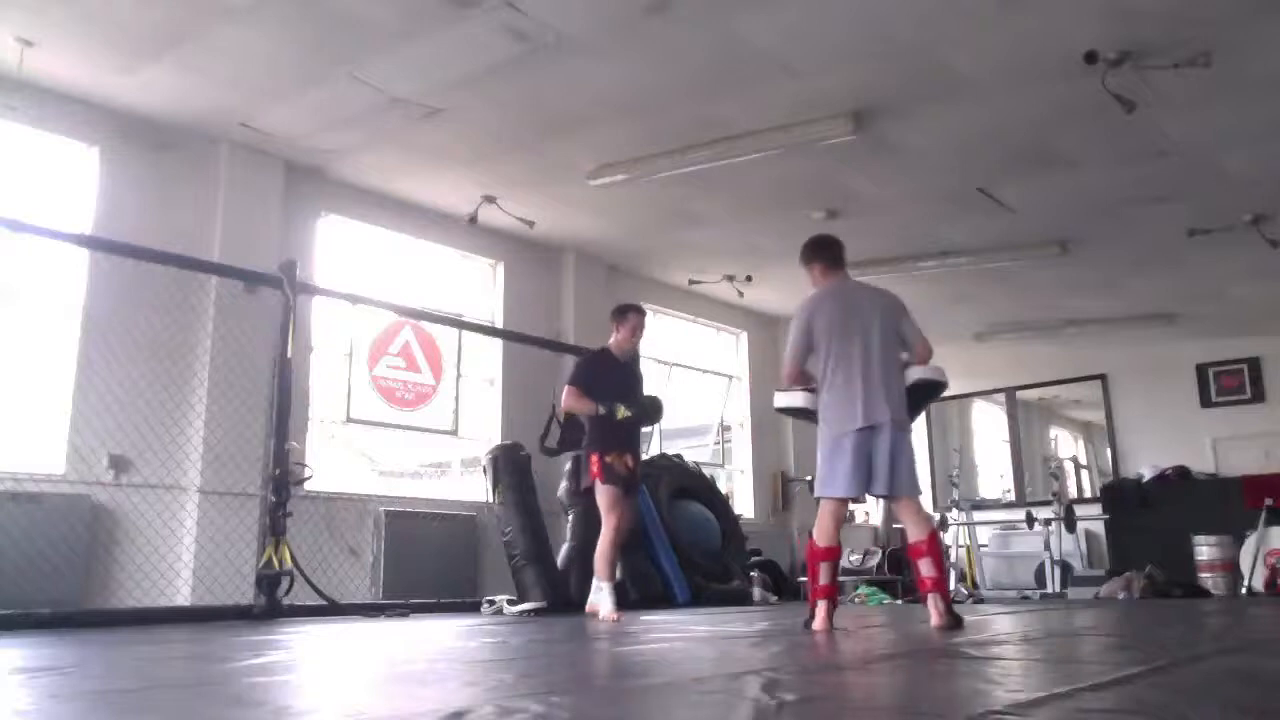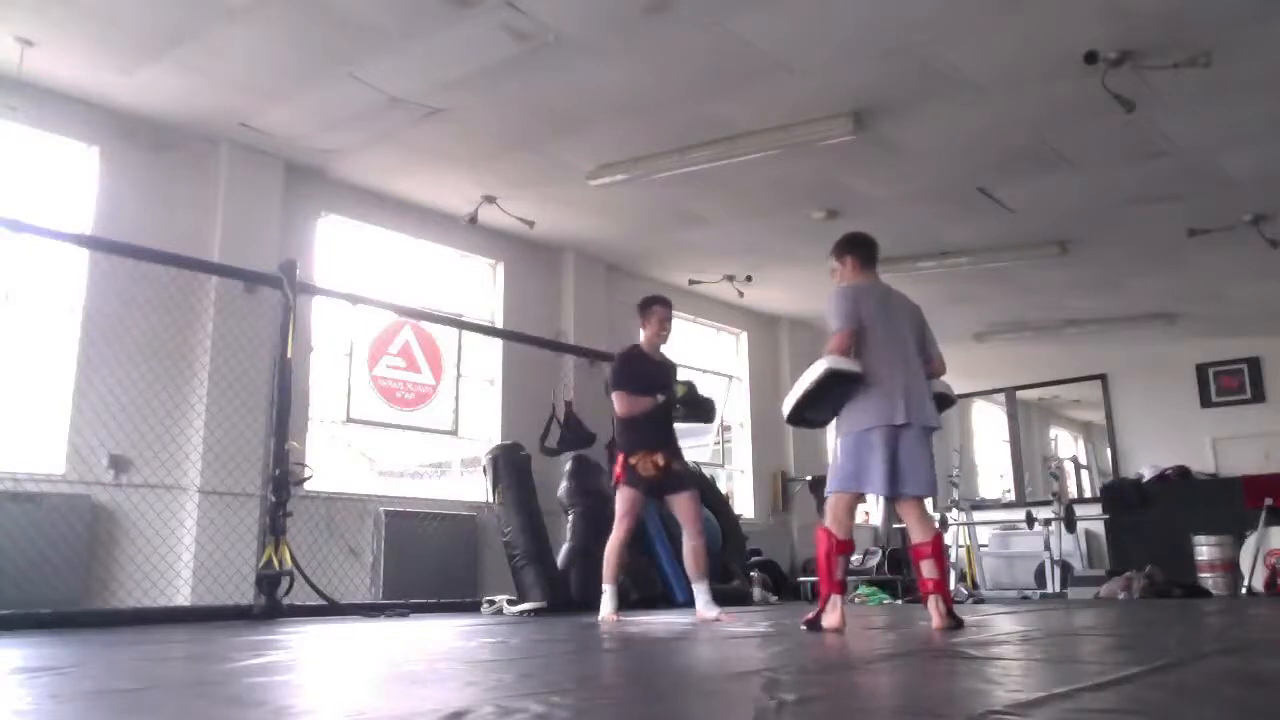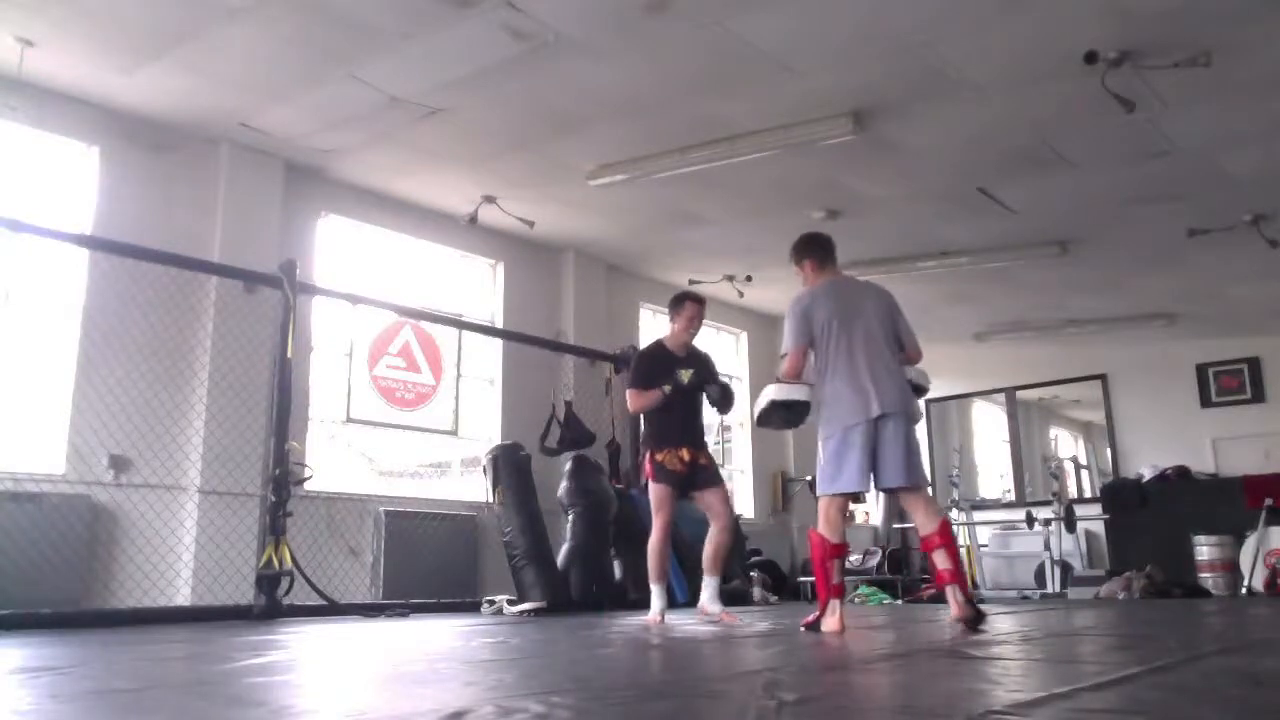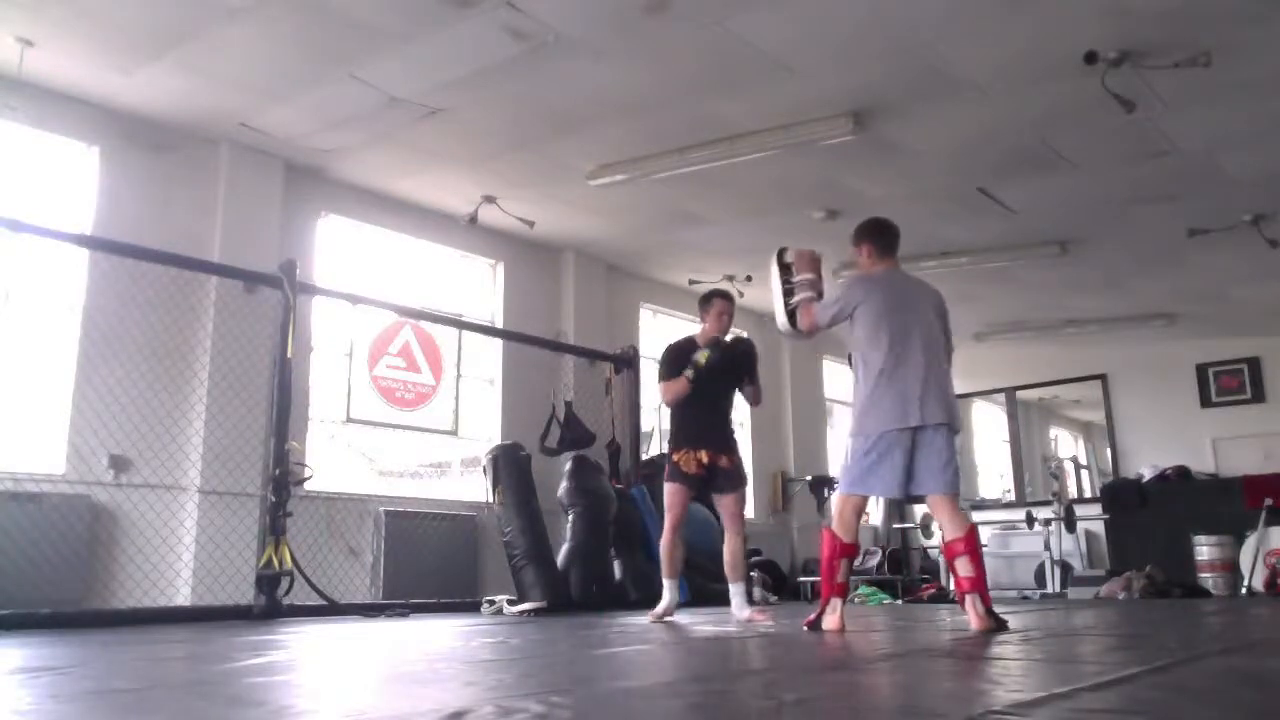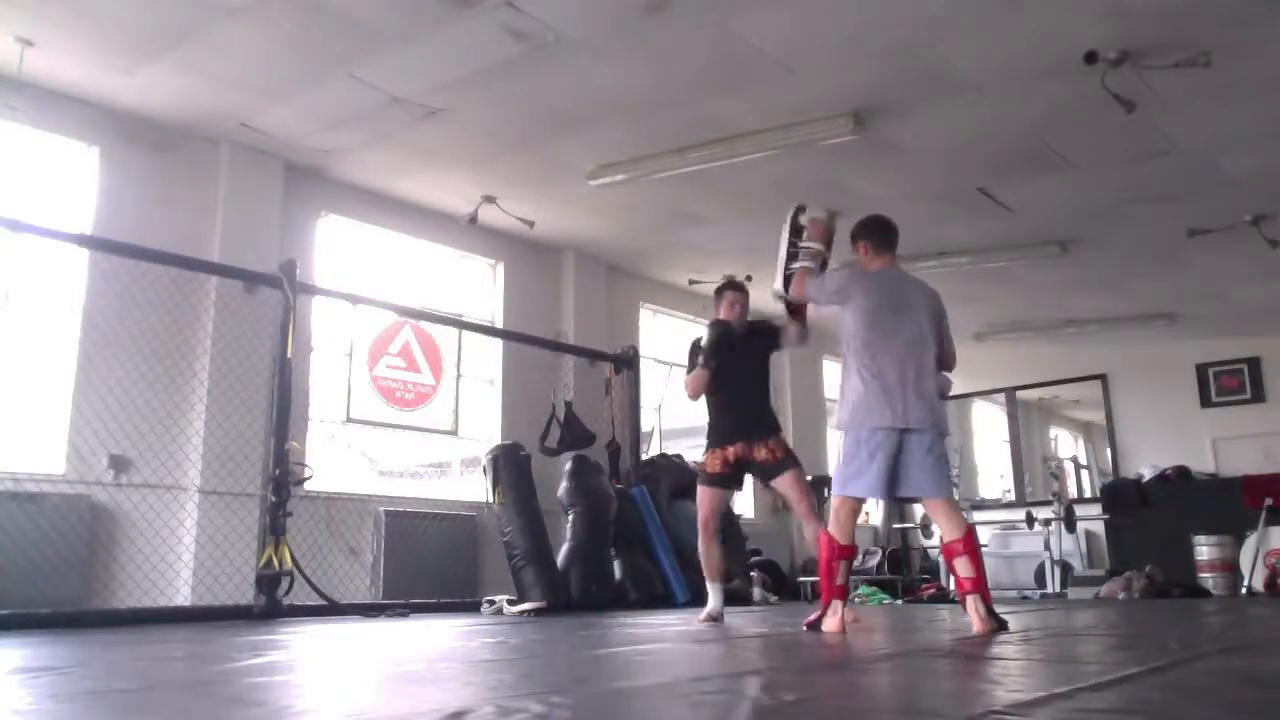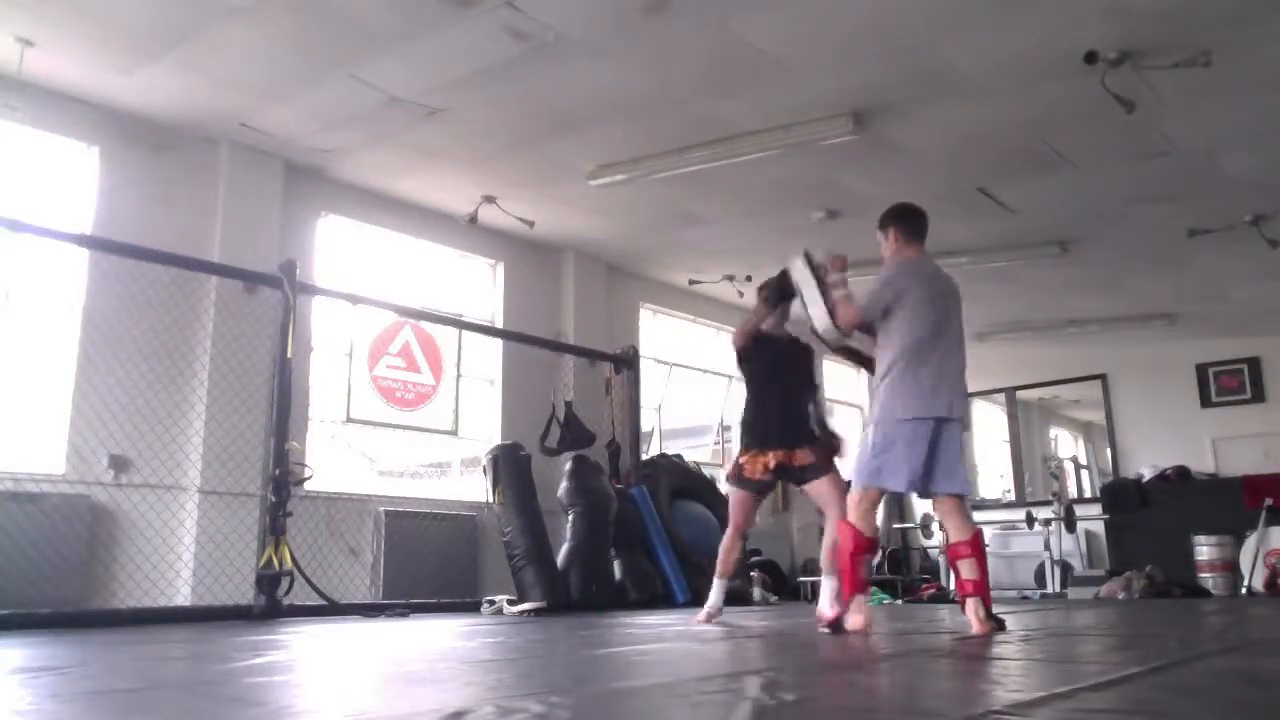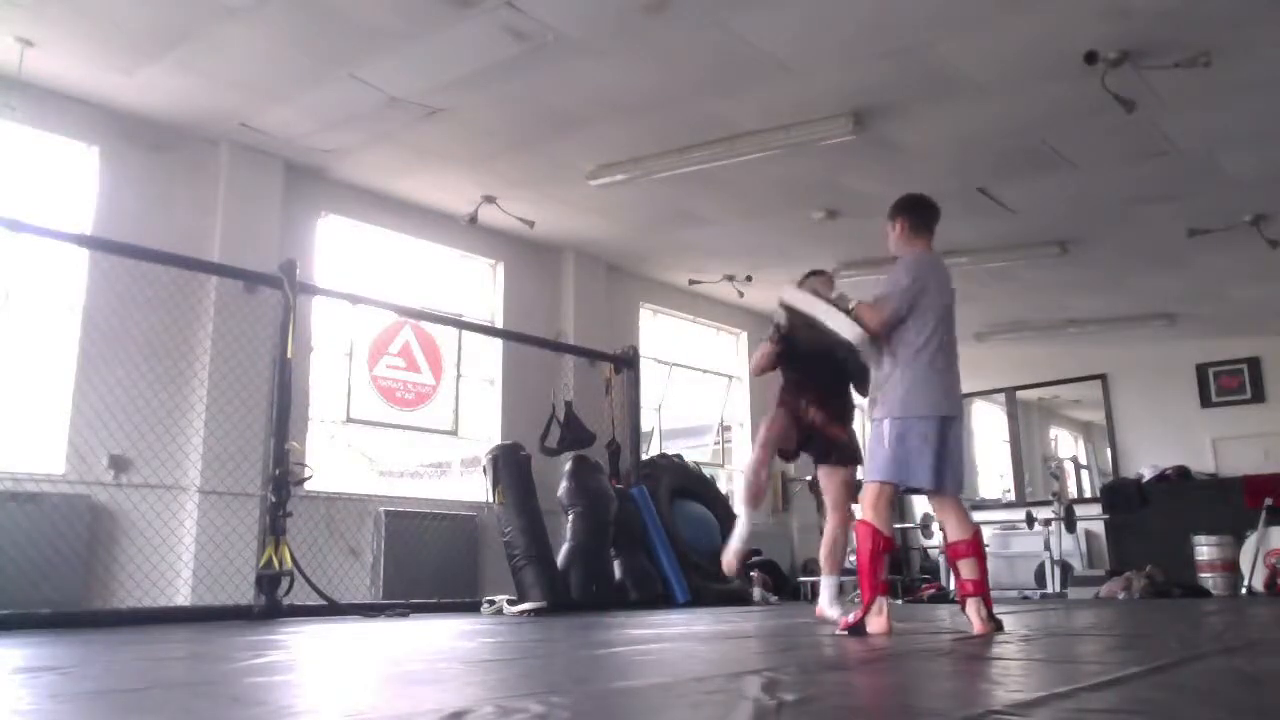
dt=0.5s
person 1, frame 1
left shoulder: (811, 307)
right shoulder: (887, 299)
left elbow: (791, 375)
right elbow: (923, 353)
left hip: (840, 419)
right hip: (889, 414)
left knee: (829, 511)
right knee: (908, 506)
left ankle: (821, 608)
right ankle: (938, 604)
person 1, frame 2
left shoulder: (847, 294)
right shoulder: (909, 306)
left elbow: (842, 342)
right elbow: (937, 367)
left hip: (865, 414)
right hip: (913, 414)
left knee: (839, 506)
right knee: (913, 508)
left ankle: (832, 605)
right ankle: (939, 605)
person 1, frame 3
left shoulder: (806, 302)
right shoulder: (879, 294)
left elbow: (793, 369)
right elbow: (913, 354)
left hip: (843, 413)
right hip: (892, 406)
left knee: (831, 507)
right knee: (917, 499)
left ankle: (830, 609)
right ankle: (958, 596)
person 1, frame 4
left shoulder: (858, 287)
right shoulder: (931, 294)
left elbow: (806, 323)
left wrist: (806, 276)
left hip: (880, 416)
right hip: (933, 413)
left knee: (847, 507)
right knee: (946, 505)
left ankle: (831, 608)
right ankle: (977, 605)
person 1, frame 5
left shoulder: (852, 280)
right shoulder: (927, 294)
left elbow: (797, 291)
right elbow: (948, 361)
left wrist: (814, 243)
left hip: (868, 418)
right hip: (922, 416)
left knee: (843, 509)
right knee: (943, 507)
left ankle: (833, 609)
right ankle: (979, 606)
person 1, frame 6
left shoulder: (898, 273)
right shoulder: (946, 283)
left elbow: (847, 322)
left wrist: (835, 280)
right wrist: (879, 329)
left hip: (902, 407)
right hip: (946, 407)
left knee: (862, 499)
right knee: (952, 506)
left ankle: (854, 604)
right ankle: (978, 607)
person 1, frame 7
left shoulder: (912, 266)
right shoulder: (937, 272)
left elbow: (874, 320)
left wrist: (843, 306)
right wrist: (861, 311)
left hip: (906, 402)
right hip: (941, 403)
left knee: (876, 498)
right knee: (947, 502)
left ankle: (874, 607)
right ankle: (979, 608)
person 2, frame 1
left shoulder: (633, 368)
right shoulder: (593, 362)
right elbow: (568, 401)
right wrist: (609, 409)
left hip: (630, 454)
right hip: (603, 452)
left knee: (624, 528)
right knee: (613, 522)
left ankle: (595, 596)
right ankle: (605, 601)
person 2, frame 2
left shoulder: (667, 366)
right shoulder: (627, 361)
right elbow: (622, 408)
right wrist: (665, 397)
left hip: (669, 452)
right hip: (637, 454)
left knee: (695, 523)
right knee: (624, 526)
left ankle: (703, 603)
right ankle: (607, 603)
person 2, frame 3
left shoulder: (703, 361)
right shoulder: (648, 357)
left elbow: (722, 405)
right elbow: (634, 404)
left wrist: (722, 397)
right wrist: (672, 384)
left hip: (697, 449)
right hip: (662, 450)
left knee: (723, 520)
right knee: (663, 524)
left ankle: (709, 599)
right ankle: (657, 602)
person 2, frame 4
left shoulder: (732, 354)
right shoulder: (678, 352)
left elbow: (754, 401)
right elbow: (668, 396)
left wrist: (751, 374)
right wrist: (697, 365)
left hip: (723, 449)
right hip: (686, 449)
left knee: (735, 526)
right knee: (673, 523)
left ankle: (739, 604)
right ankle: (669, 596)
person 2, frame 5
left shoulder: (759, 333)
right shoulder: (702, 346)
left elbow: (799, 336)
right elbow: (691, 392)
right wrist: (710, 352)
left hip: (763, 438)
right hip: (721, 443)
left knee: (806, 508)
right knee: (706, 524)
right ankle: (715, 603)
person 2, frame 6
left shoulder: (801, 350)
right shoulder: (754, 342)
right elbow: (741, 335)
left wrist: (823, 429)
right wrist: (770, 301)
left hip: (802, 445)
right hip: (759, 448)
left knee: (839, 510)
right knee: (737, 526)
left ankle: (828, 601)
right ankle: (715, 601)
person 2, frame 7
right shoulder: (791, 332)
left elbow: (864, 385)
right elbow: (756, 368)
left wrist: (855, 364)
right wrist: (782, 329)
left hip: (836, 424)
right hip: (796, 413)
left knee: (840, 510)
right knee: (771, 432)
left ankle: (827, 599)
right ankle: (742, 530)
